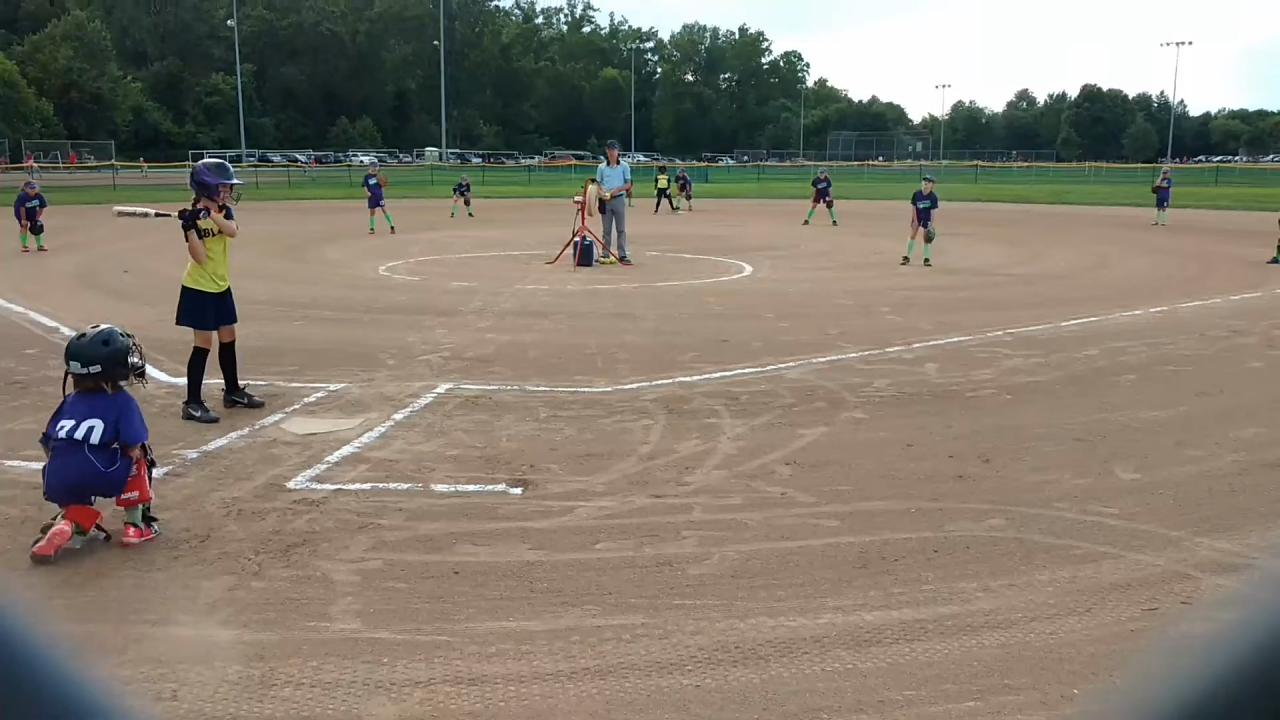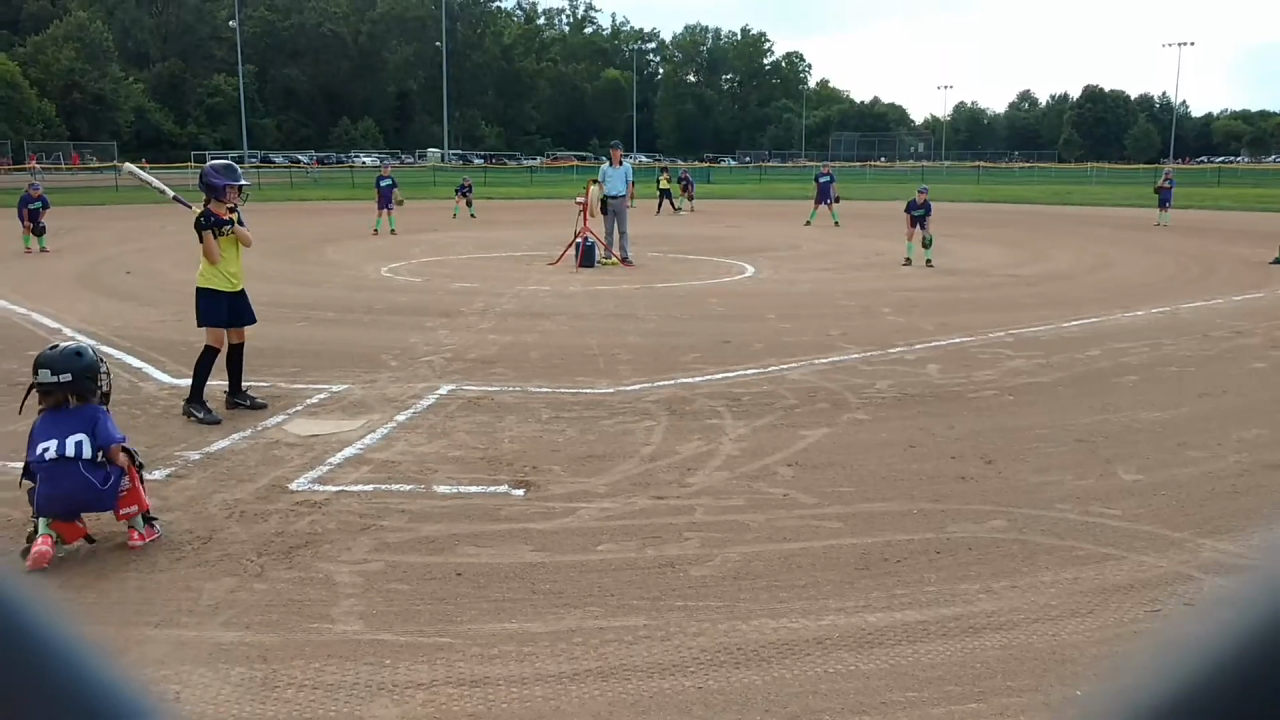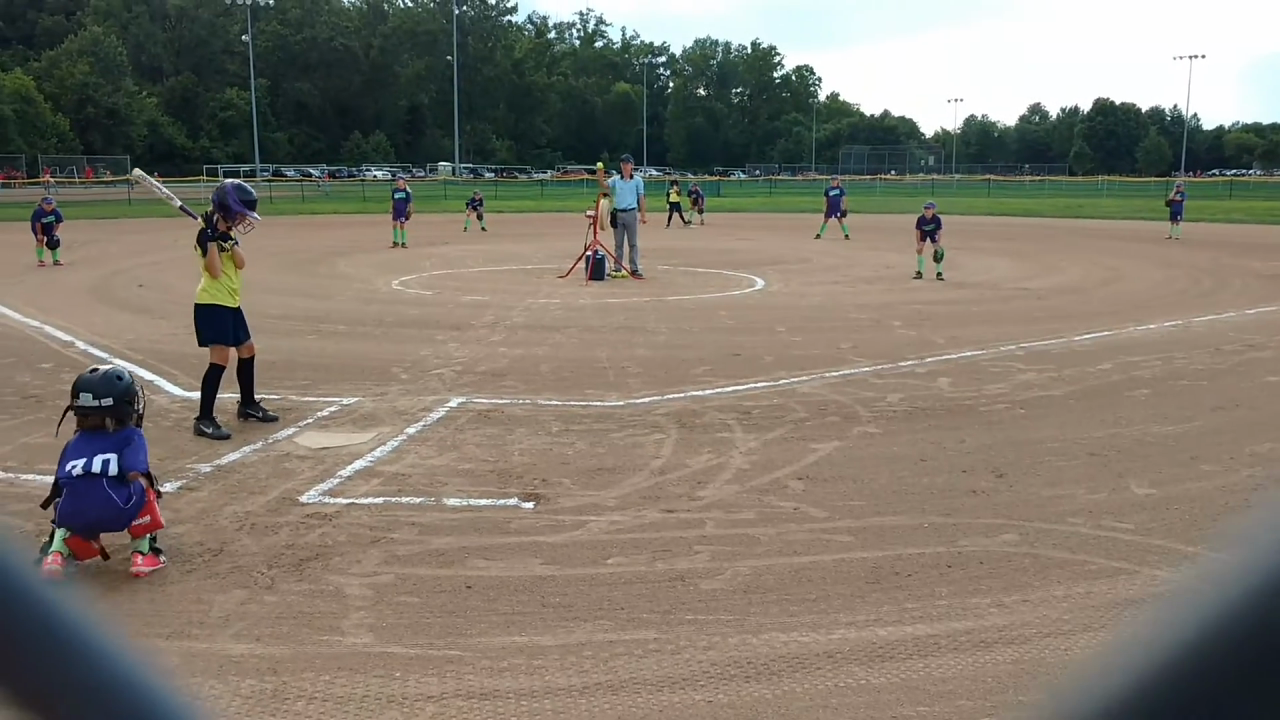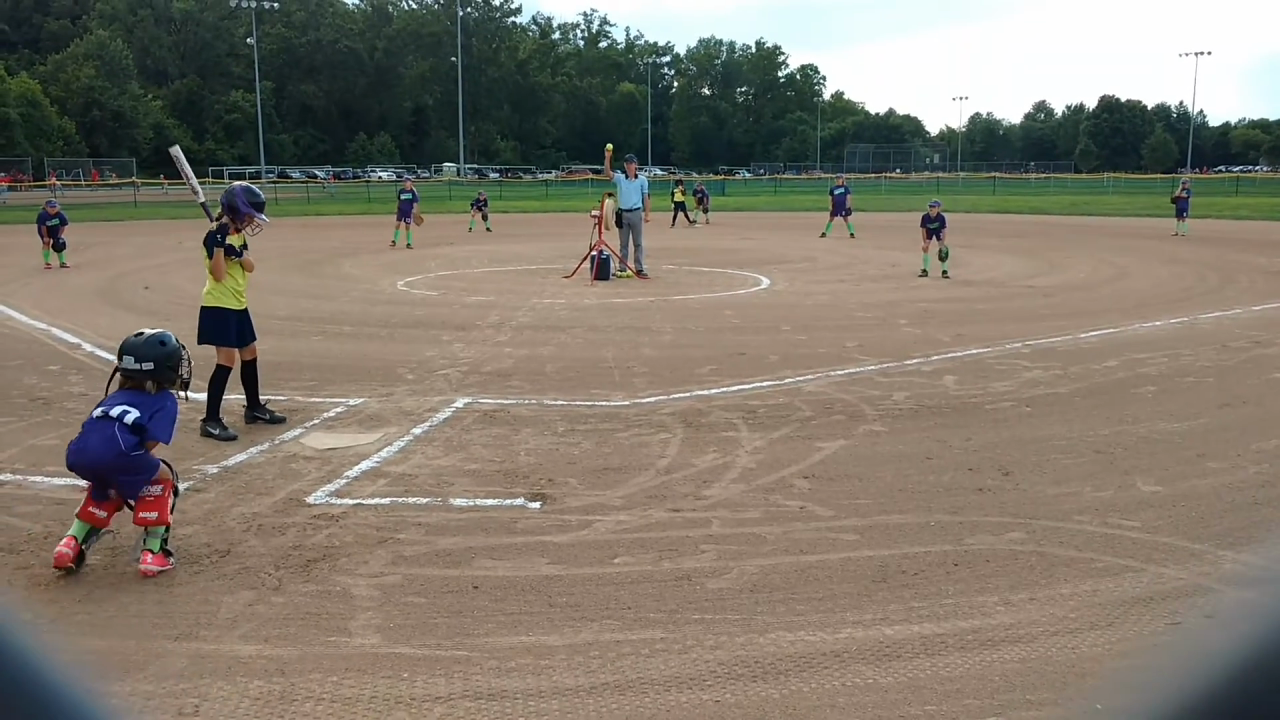
dt=0.4s
person 1, frame 1
left shoulder: (223, 210)
right shoulder: (191, 217)
left elbow: (232, 231)
right elbow: (200, 258)
left wrist: (209, 215)
right wrist: (190, 227)
left hip: (221, 286)
right hip: (199, 288)
left knee: (228, 337)
right knee: (203, 343)
left ankle: (233, 391)
right ankle: (192, 403)
person 1, frame 2
left shoulder: (233, 213)
right shoulder: (204, 219)
left elbow: (248, 241)
right elbow: (214, 258)
left wrist: (229, 225)
right wrist: (208, 229)
left hip: (234, 286)
right hip: (212, 287)
left knee: (237, 339)
right knee: (215, 343)
left ankle: (235, 393)
right ankle: (194, 402)
person 1, frame 3
left shoulder: (228, 232)
right shoulder: (206, 234)
left elbow: (240, 265)
right elbow: (214, 271)
left wrist: (230, 242)
right wrist: (211, 238)
left hip: (231, 303)
right hip: (212, 303)
left knee: (247, 352)
right knee: (220, 358)
left ankle: (248, 404)
right ankle: (204, 420)
person 1, frame 4
left shoulder: (239, 234)
right shoulder: (214, 236)
left elbow: (251, 267)
right elbow: (218, 275)
left wrist: (238, 254)
right wrist: (219, 244)
left hip: (238, 304)
right hip: (219, 305)
left knee: (249, 354)
right knee: (226, 361)
left ankle: (254, 407)
right ankle: (211, 420)
person 2, frame 1
left shoulder: (71, 400)
right shoulder: (122, 400)
left elbow: (48, 444)
right elbow: (132, 448)
right wrist: (134, 454)
left hip: (56, 481)
right hip: (95, 476)
left knee: (80, 514)
right knee: (137, 457)
left ankle: (65, 525)
right ankle: (137, 524)
person 2, frame 2
left shoulder: (39, 423)
right shoulder: (94, 413)
left elbow: (32, 469)
right elbow: (114, 451)
right wrist: (118, 458)
left hip: (46, 500)
right hip: (90, 492)
left knee: (57, 501)
right knee: (124, 462)
left ankle: (44, 539)
right ankle: (139, 529)
person 2, frame 3
left shoulder: (74, 444)
right shoulder: (131, 436)
left elbow: (61, 486)
right elbow: (133, 474)
left hip: (71, 515)
right hip: (112, 513)
right knee: (144, 484)
left ankle: (55, 555)
right ankle: (143, 553)
person 2, frame 4
left shoulder: (116, 395)
right shoulder: (165, 399)
right elbow: (150, 441)
right wrist: (133, 467)
left hip: (78, 453)
right hip: (115, 450)
left knee: (106, 489)
right knee: (162, 478)
left ankle: (72, 543)
right ankle: (153, 552)
